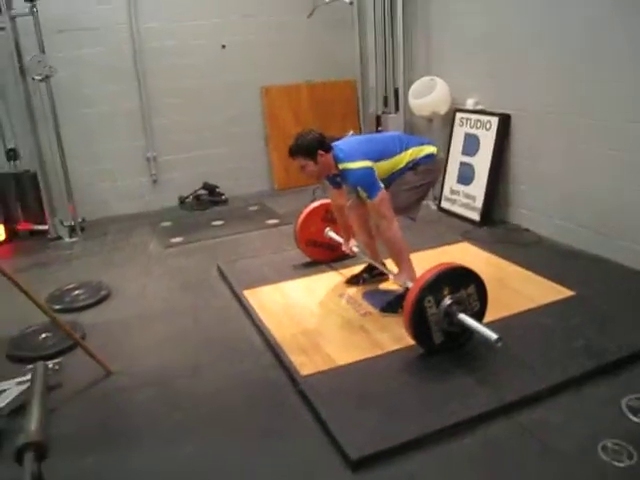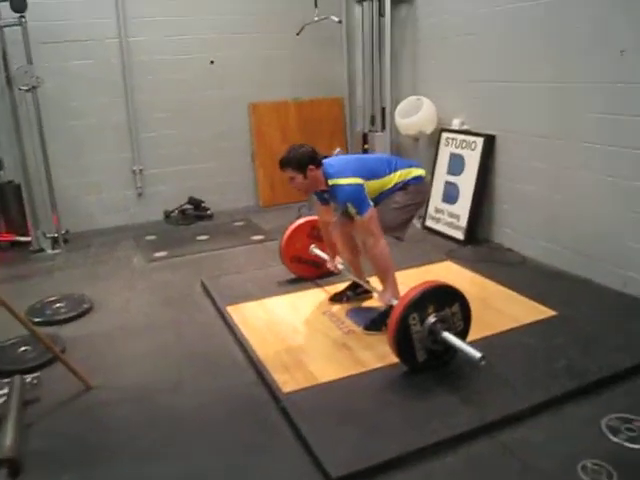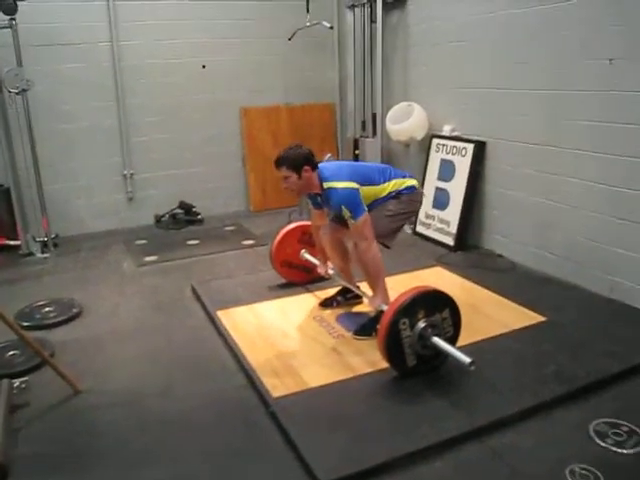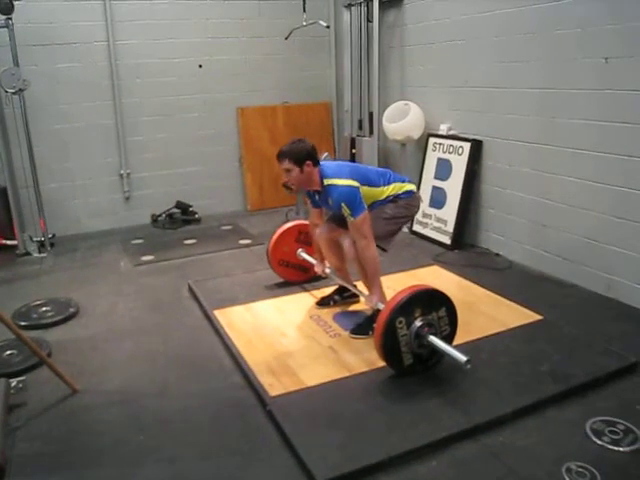
dt=0.2s
person 1, frame 1
left shoulder: (357, 170)
right shoulder: (331, 161)
left elbow: (386, 220)
right elbow: (339, 203)
left wrist: (403, 271)
right wrist: (347, 238)
left hip: (422, 162)
right hip: (400, 159)
left knee: (380, 219)
right knee: (354, 209)
right ankle: (377, 268)
person 1, frame 2
left shoulder: (347, 187)
right shoulder: (319, 179)
left elbow: (374, 238)
right elbow: (326, 220)
left wrist: (389, 290)
right wrist: (332, 255)
left hip: (410, 185)
right hip: (387, 183)
left knee: (368, 237)
right knee: (339, 227)
right ankle: (360, 285)
person 1, frame 3
left shoulder: (341, 191)
right shoulder: (313, 183)
left elbow: (367, 243)
right elbow: (318, 225)
left wrist: (379, 295)
right wrist: (323, 261)
left hip: (403, 194)
right hip: (377, 193)
left knee: (359, 243)
right knee: (329, 233)
left ankle: (384, 310)
right ankle: (350, 290)
person 1, frame 4
left shoulder: (341, 189)
right shoulder: (312, 182)
left elbow: (365, 241)
right elbow: (316, 224)
left wrist: (375, 293)
right wrist: (320, 260)
left hip: (401, 198)
right hip: (374, 197)
left knee: (352, 244)
right knee: (324, 233)
left ankle: (381, 309)
right ankle: (347, 289)
